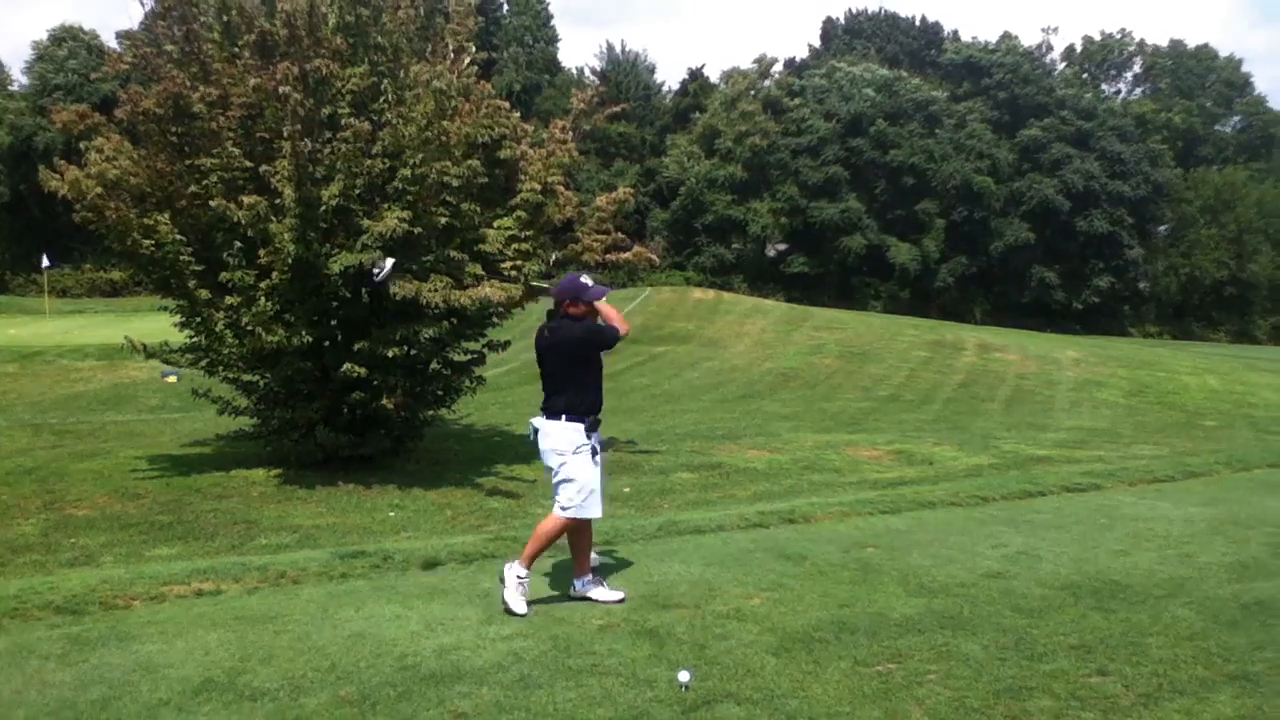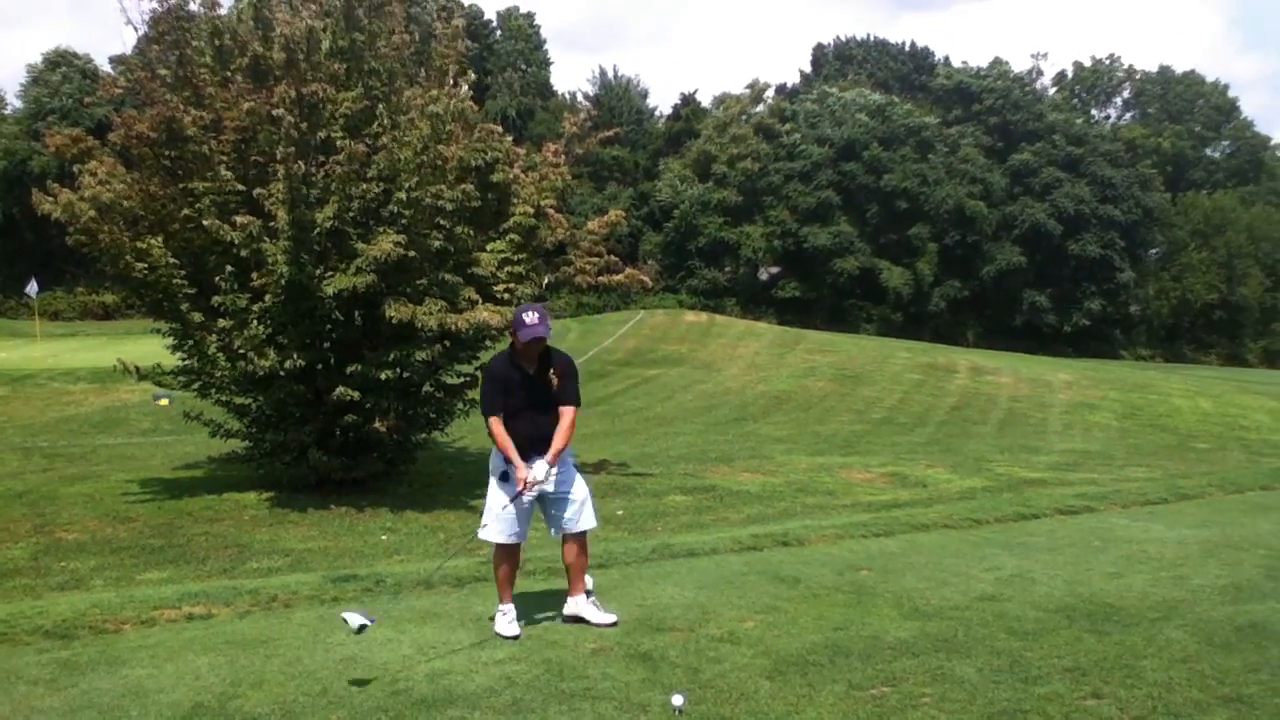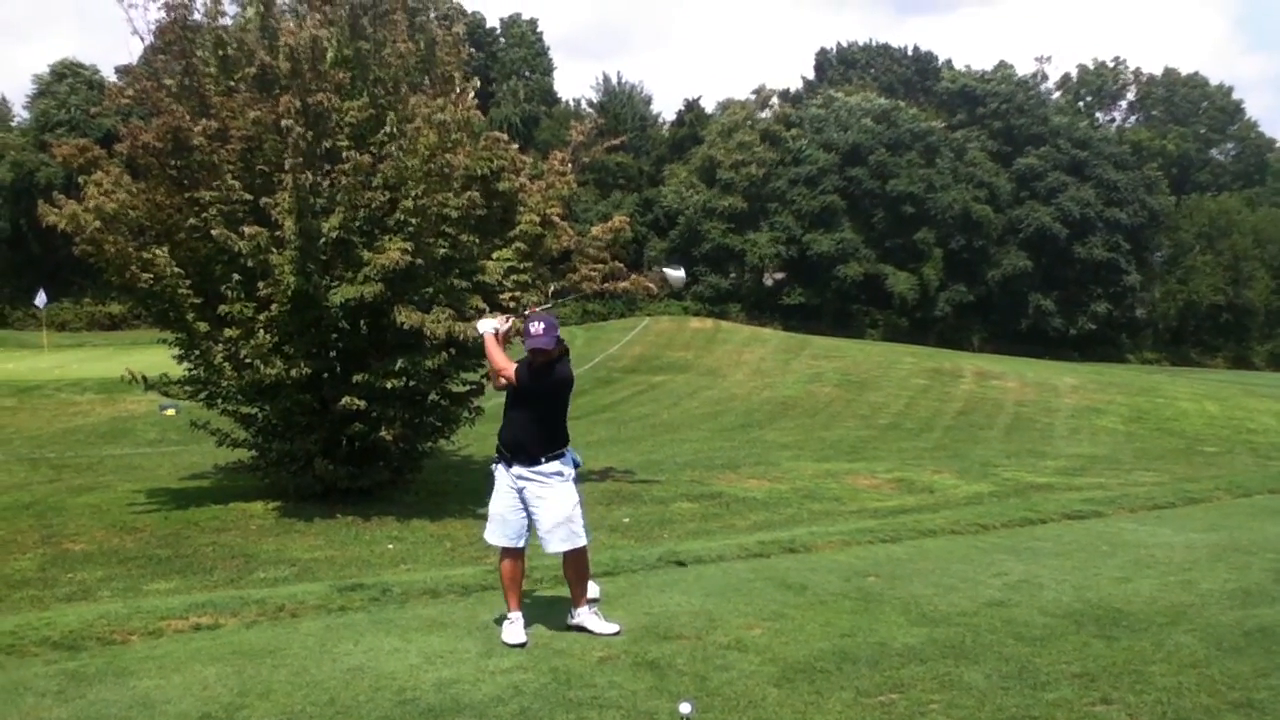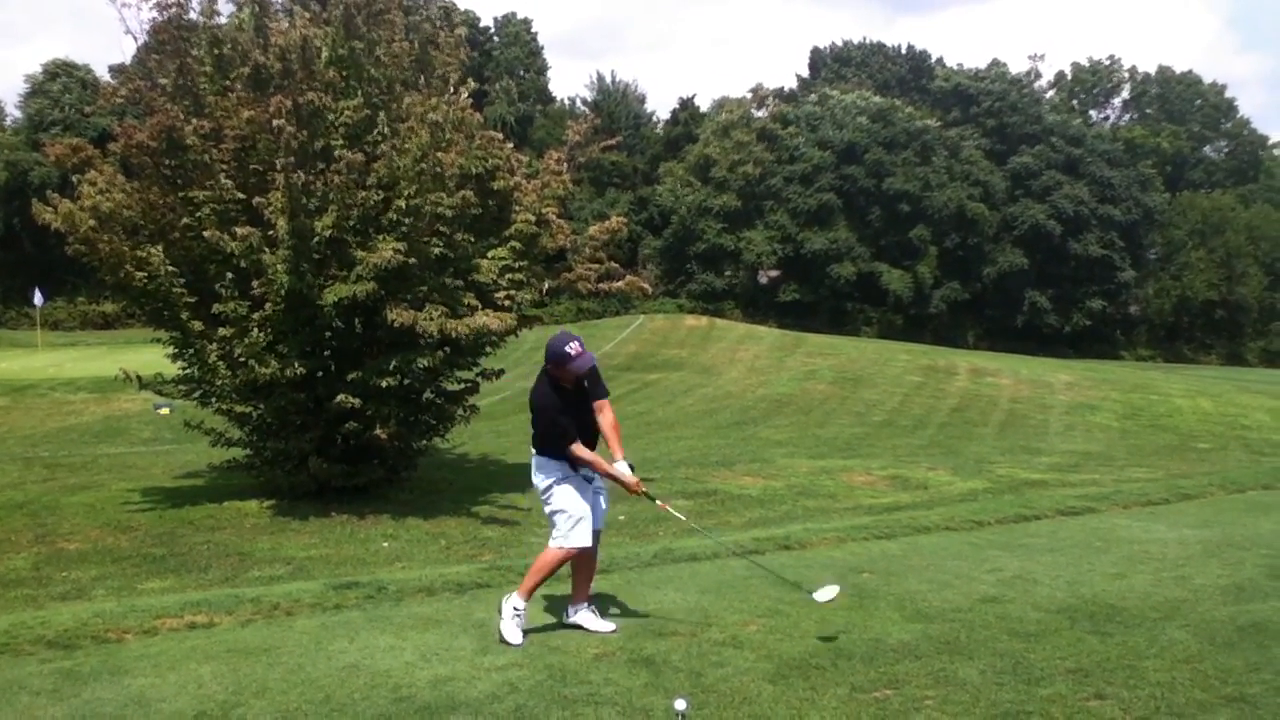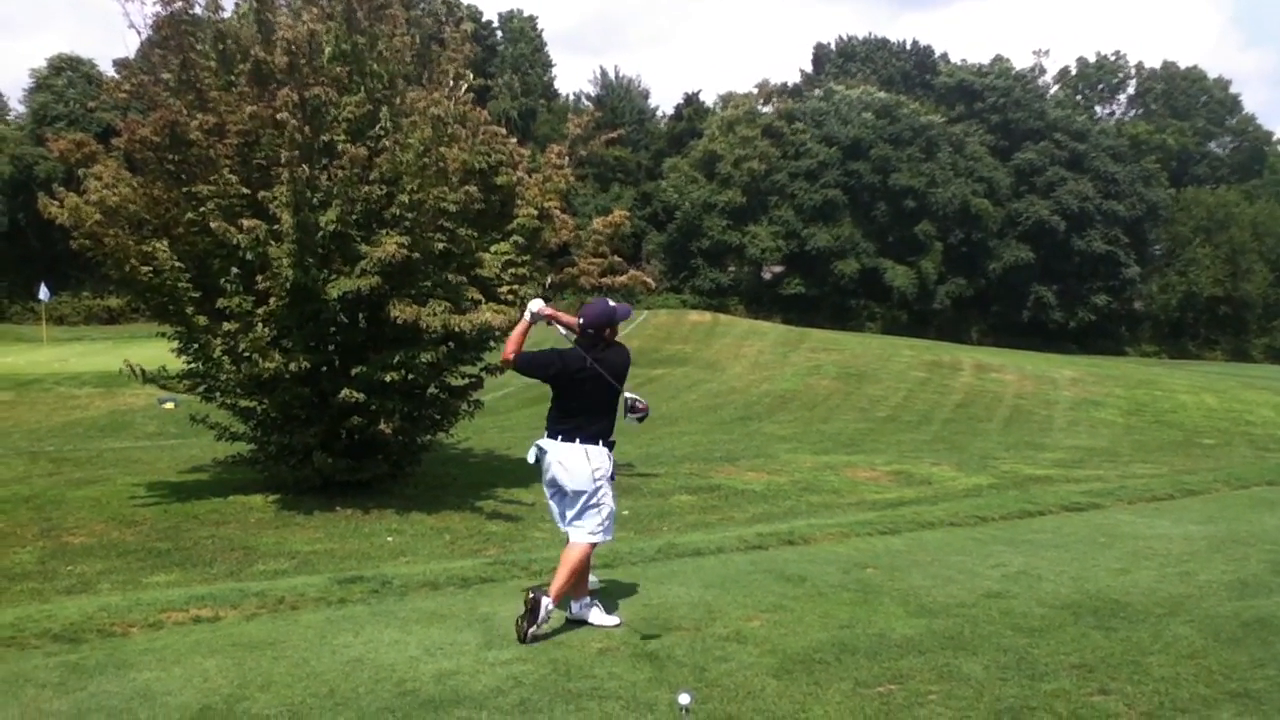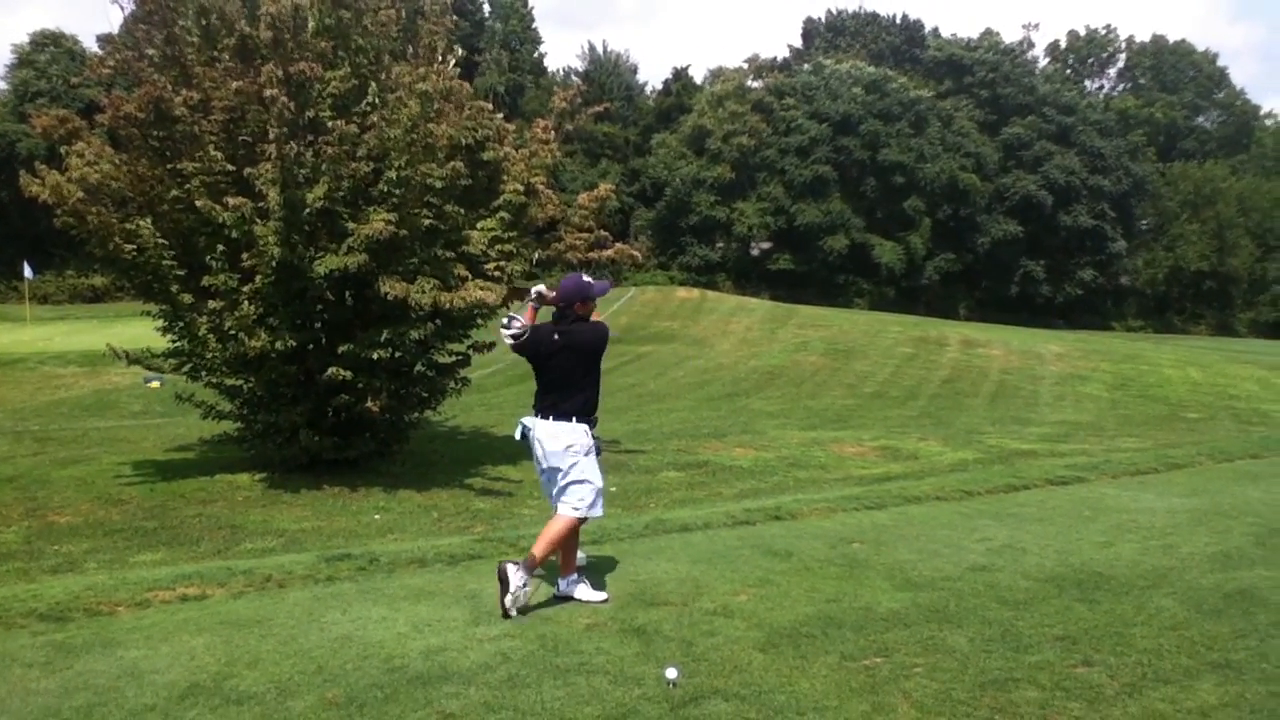
dt=0.5s
person 1, frame 1
left shoulder: (545, 333)
right shoulder: (581, 333)
right elbow: (621, 328)
left wrist: (589, 306)
right wrist: (601, 305)
left hip: (557, 427)
right hip: (573, 432)
left knee: (581, 507)
right knee: (572, 508)
left ankle: (583, 579)
right ankle: (519, 569)
person 1, frame 2
left shoulder: (563, 364)
right shoulder: (497, 368)
left elbow: (569, 415)
right elbow: (495, 422)
left wrist: (549, 461)
right wrist: (517, 465)
left hip: (554, 458)
right hip: (511, 462)
left knee: (576, 528)
right knee: (507, 538)
left ankle: (577, 600)
right ankle: (506, 608)
person 1, frame 3
left shoulder: (558, 374)
right shoulder: (532, 362)
left elbow: (503, 370)
right elbow: (500, 381)
left wrist: (488, 334)
right wrist: (499, 338)
left hip: (548, 471)
right hip: (509, 468)
left knee: (571, 543)
right knee: (510, 545)
left ankle: (581, 610)
right ankle: (514, 616)
person 1, frame 4
left shoulder: (582, 372)
right shoulder: (545, 399)
left elbow: (603, 410)
right elbow: (574, 449)
left wrist: (619, 459)
right wrist: (615, 475)
left hip: (582, 466)
right hip: (559, 471)
left knee: (590, 535)
right knee: (569, 542)
left ankle: (578, 607)
right ankle: (516, 603)
person 1, frame 5
left shoulder: (560, 360)
right shoulder: (618, 358)
left elbow: (508, 357)
right elbow: (597, 335)
left wrist: (529, 317)
right wrist: (556, 315)
left hip: (553, 452)
right hip: (589, 458)
left knee: (578, 532)
right knee: (586, 536)
left ankle: (580, 602)
right ankle: (547, 600)
person 1, frame 6
left shoulder: (536, 336)
right shoulder: (588, 336)
left elbow: (514, 341)
left wrist: (533, 303)
right wrist: (556, 299)
left hip: (545, 427)
right hip: (572, 434)
left knee: (570, 506)
right knee: (574, 509)
left ankle: (568, 579)
right ankle: (521, 570)
